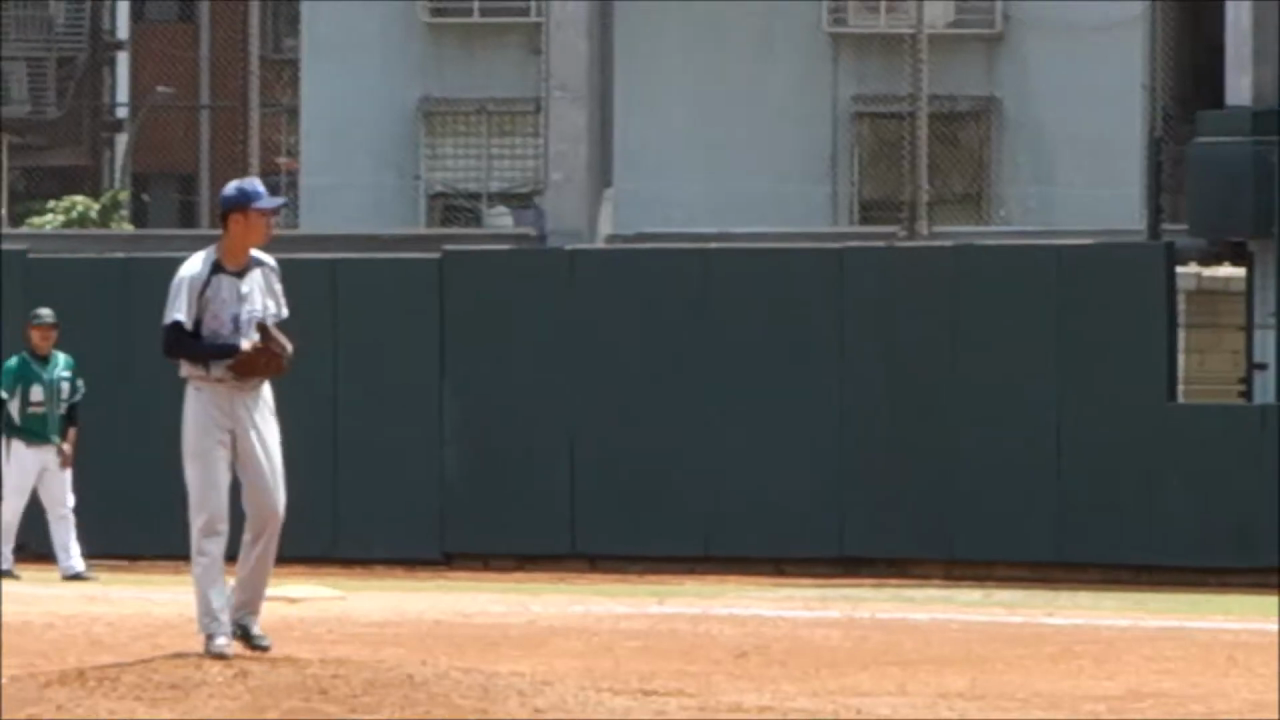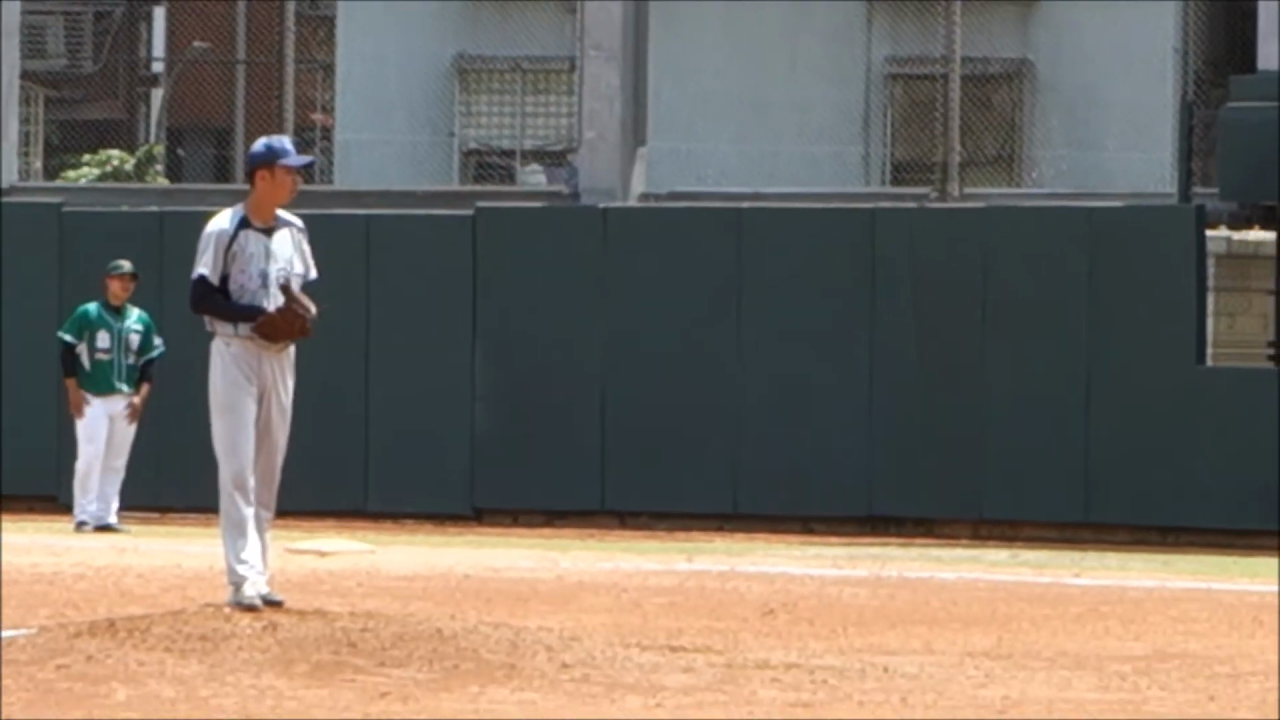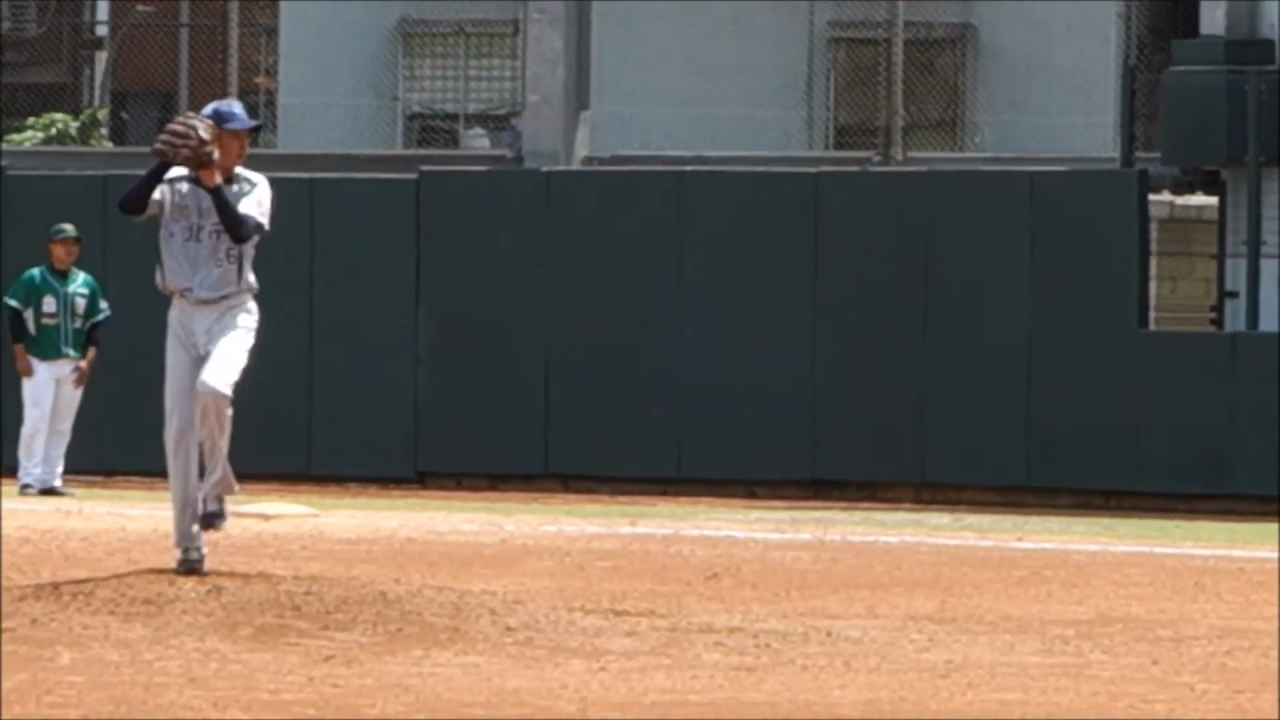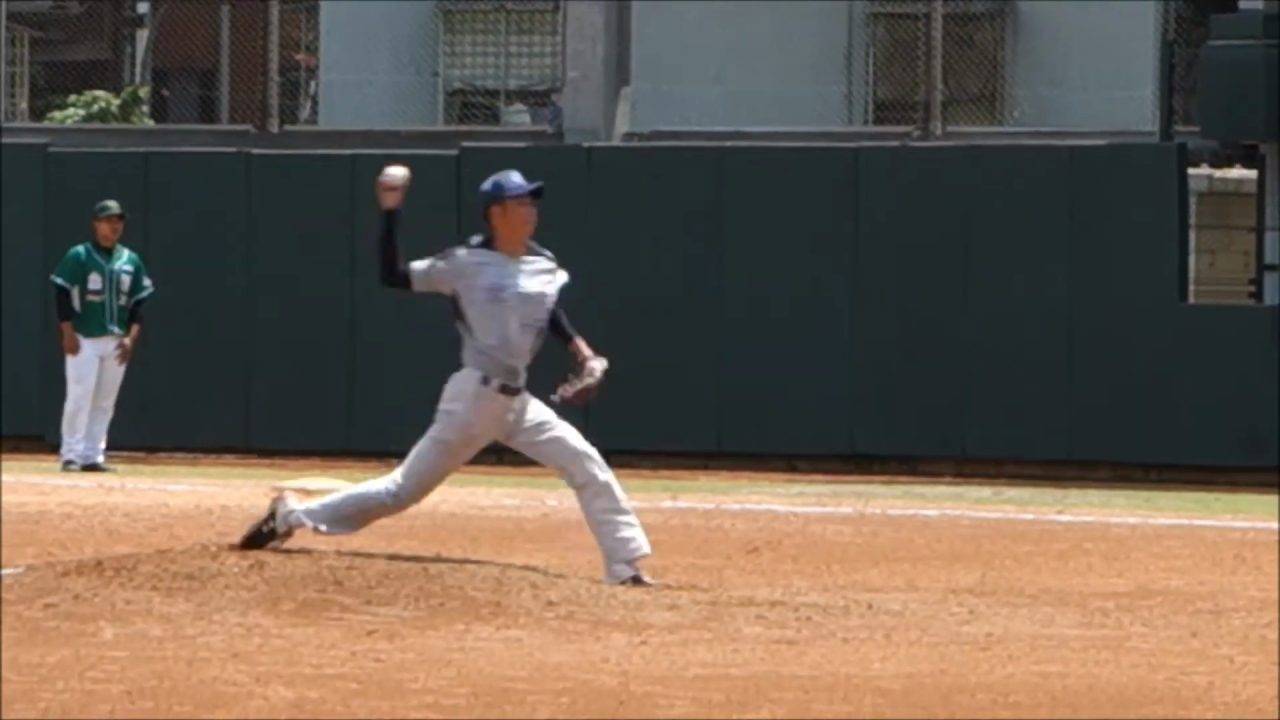
dt=1s
person 1, frame 1
left shoulder: (267, 268)
right shoulder: (195, 273)
right elbow: (173, 343)
right wrist: (232, 350)
left hip: (255, 396)
right hip: (208, 399)
left knee: (270, 507)
right knee: (209, 516)
left ankle: (244, 615)
right ankle: (214, 629)
person 1, frame 2
left shoulder: (294, 230)
right shoulder: (223, 229)
right elbow: (200, 299)
right wrist: (257, 313)
left hip: (281, 357)
right hip: (236, 356)
left knee: (268, 471)
right knee: (238, 470)
left ankle: (257, 576)
right ankle: (243, 579)
person 1, frame 3
left shoulder: (253, 185)
right shoulder: (172, 184)
left elbow: (241, 232)
right elbow: (128, 206)
left wrist: (215, 183)
right wrist: (166, 162)
left hip: (233, 313)
right hip: (185, 314)
left knee: (213, 387)
right knee: (179, 429)
left ankle: (217, 481)
right ankle: (190, 543)
person 1, frame 4
left shoulder: (542, 263)
right shoulder: (464, 260)
right elbow: (392, 278)
left wrist: (577, 345)
right wrist: (391, 209)
left hip: (512, 398)
right hip: (475, 395)
left knee: (586, 466)
right knee: (403, 490)
left ankle: (626, 563)
right ankle: (292, 516)
person 2, frame 1
left shoulder: (67, 365)
left elbow: (72, 407)
left wrist: (69, 442)
left hip: (56, 448)
left knee: (62, 507)
left ankle: (72, 565)
person 2, frame 2
left shoulder: (142, 320)
right shoulder: (87, 313)
left elbow: (149, 362)
right elbow: (68, 352)
left wrist: (141, 396)
right wrist: (73, 391)
left hip: (126, 401)
right hip: (92, 398)
left knee: (116, 462)
right knee: (90, 457)
left ankle: (105, 516)
right ankle: (84, 515)
person 2, frame 3
left shoulder: (88, 283)
right shoulder: (33, 278)
left elbow: (95, 325)
right elbow: (15, 317)
left wrist: (88, 360)
right wrist: (21, 356)
left hip: (73, 364)
right hip: (39, 362)
left knee: (62, 425)
right knee: (36, 421)
left ankle: (50, 479)
right ankle: (28, 478)
person 2, frame 4
left shoulder: (132, 260)
right shoulder: (78, 255)
left elbow: (139, 302)
right elbow: (62, 295)
left wrist: (131, 337)
right wrist: (68, 334)
left hip: (117, 342)
right hip: (83, 339)
left knee: (105, 402)
right knee: (79, 397)
left ankle: (93, 455)
right ankle: (71, 454)
